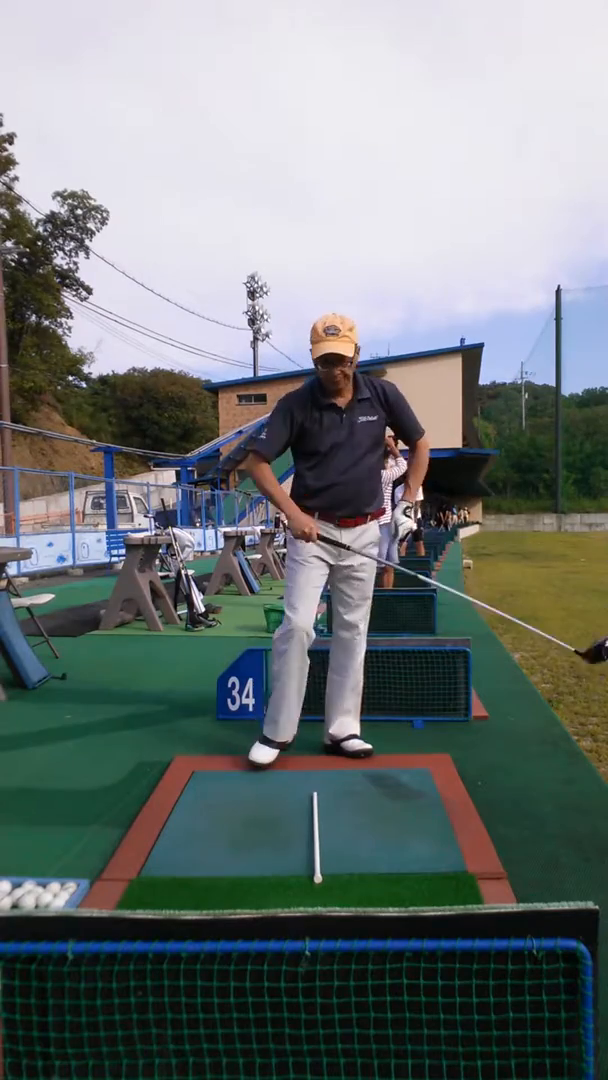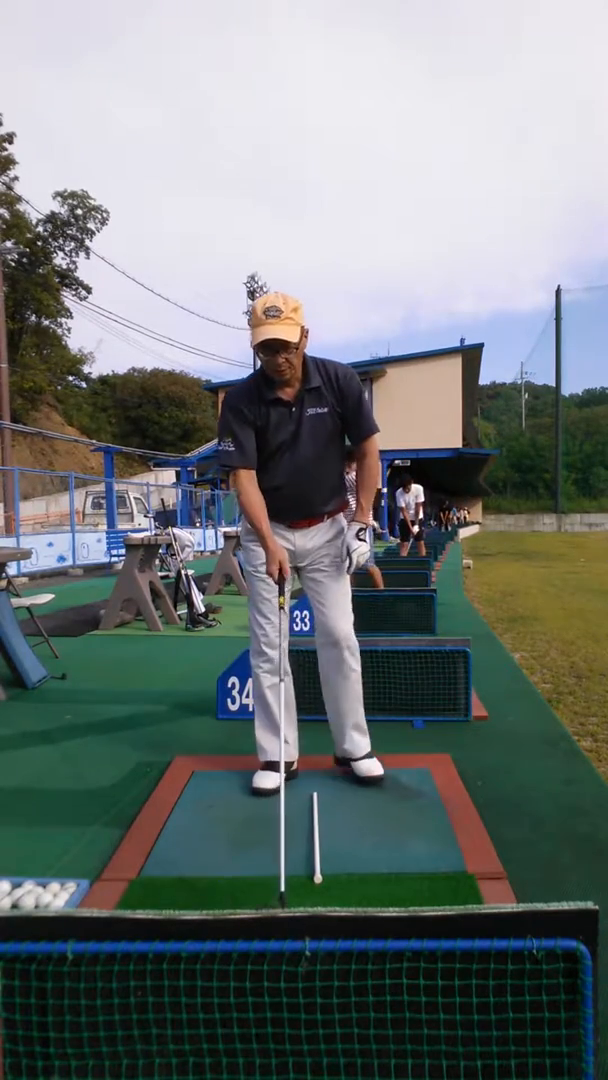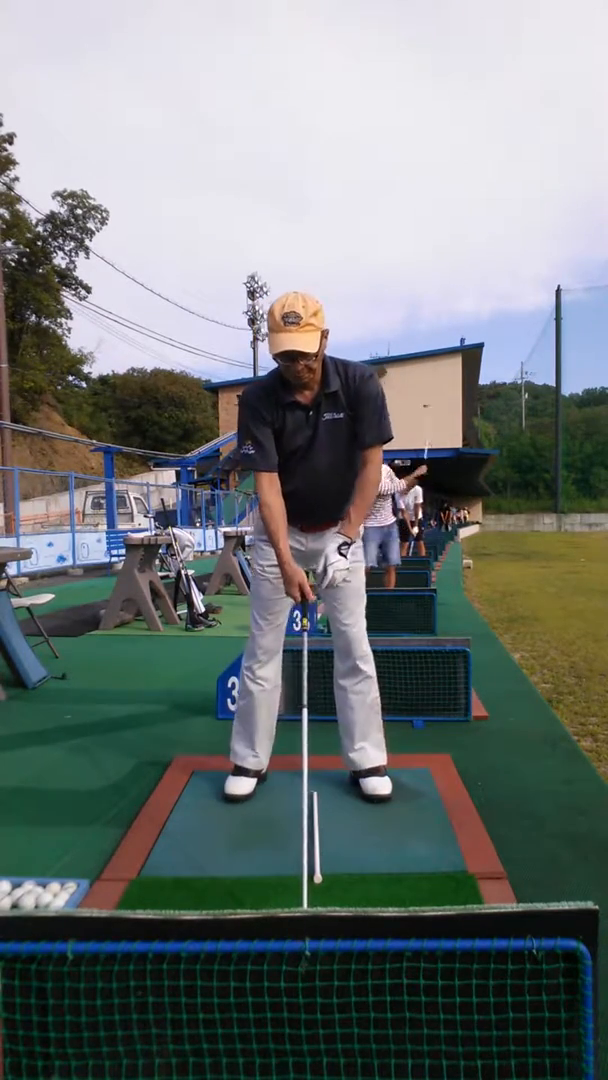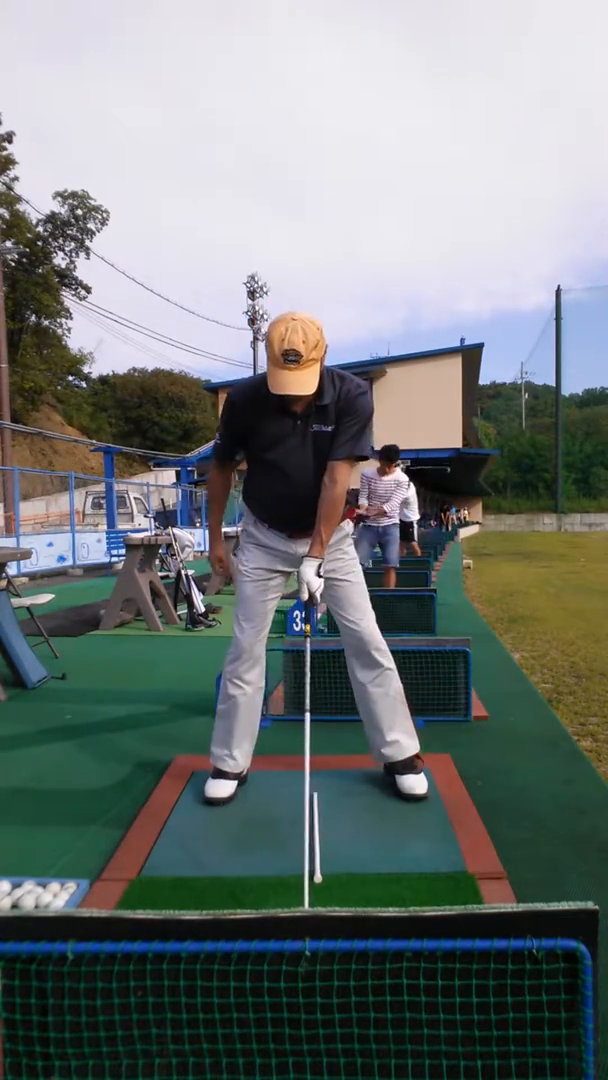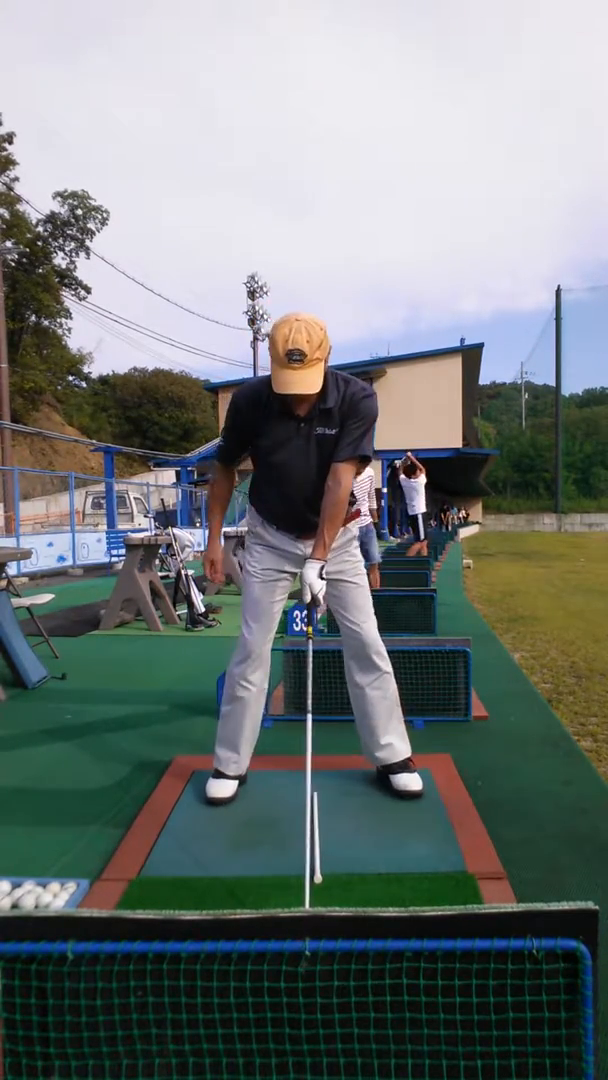
dt=1s
person 1, frame 1
left shoulder: (383, 394)
right shoulder: (296, 404)
left elbow: (419, 444)
right elbow: (257, 463)
left wrist: (408, 502)
right wrist: (291, 511)
left hip: (363, 533)
right hip: (311, 531)
left knee: (352, 631)
right knee: (296, 628)
left ankle: (341, 729)
right ankle: (276, 732)
person 1, frame 2
left shoulder: (340, 381)
right shoulder: (240, 399)
left elbow: (368, 452)
right elbow: (243, 478)
left wrist: (361, 524)
right wrist: (270, 545)
left hip: (327, 530)
right hip: (267, 533)
left knee: (339, 637)
right knee: (268, 646)
left ankle: (352, 745)
right ankle: (278, 755)
person 1, frame 3
left shoulder: (359, 383)
right shoulder: (258, 398)
left elbow: (370, 465)
right elbow: (267, 483)
left wrist: (347, 539)
right wrist: (285, 561)
left hip: (339, 531)
right hip: (279, 532)
left knee: (353, 644)
right knee: (263, 645)
left ankle: (367, 759)
right ankle: (249, 760)
person 1, frame 4
left shoulder: (352, 396)
right shoulder: (244, 398)
left elbow: (337, 478)
right elbow: (221, 467)
left wrist: (316, 556)
right wrist: (215, 537)
left hip: (331, 536)
right hip: (264, 537)
left knee: (366, 640)
right knee: (245, 647)
left ankle: (400, 756)
right ankle: (229, 763)
person 1, frame 5
left shoulder: (357, 398)
right shoulder: (248, 400)
left elbow: (340, 481)
right elbow: (225, 468)
left wrist: (319, 558)
right wrist: (214, 539)
left hip: (335, 538)
right hip: (269, 538)
left knee: (366, 643)
right knee: (251, 648)
left ankle: (392, 757)
right ankle: (230, 763)
